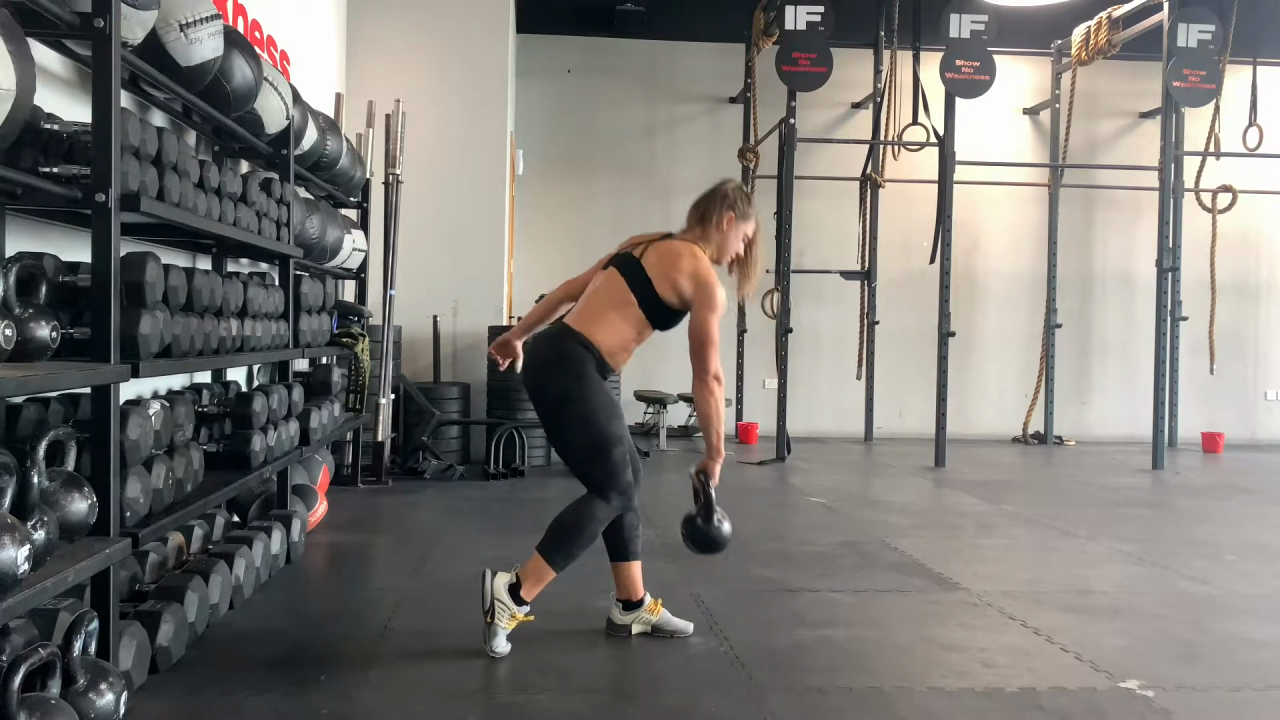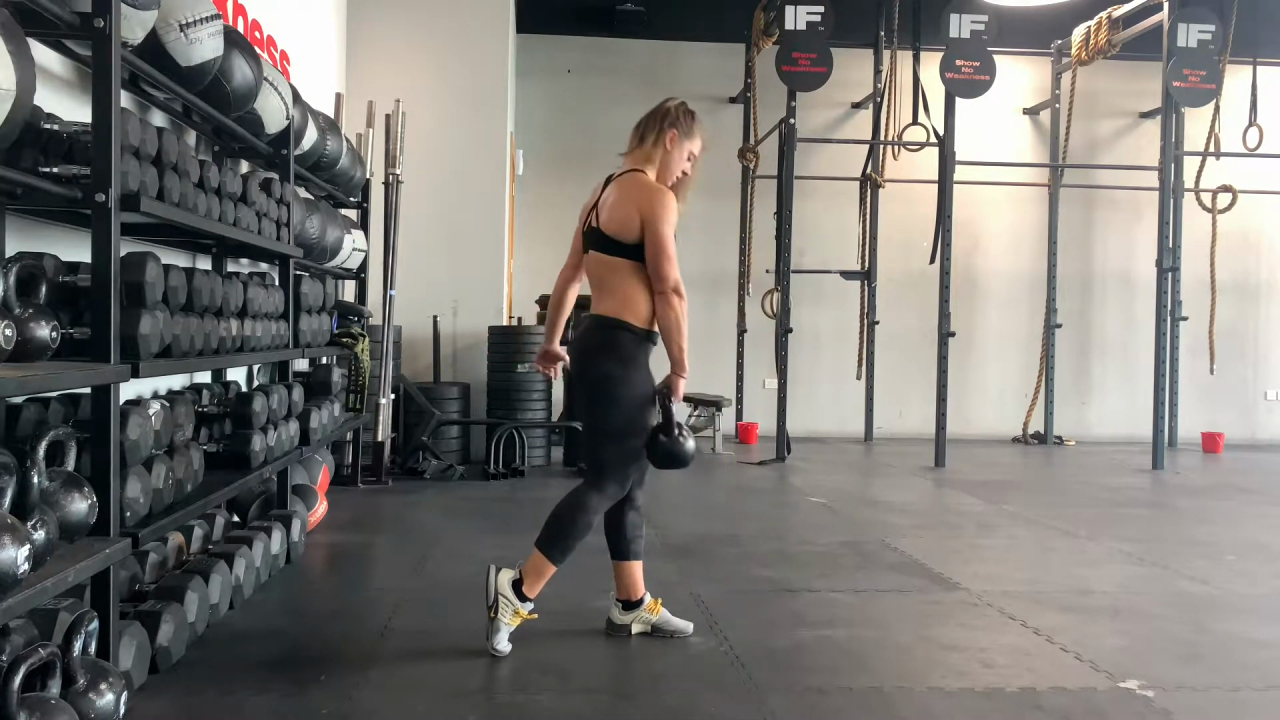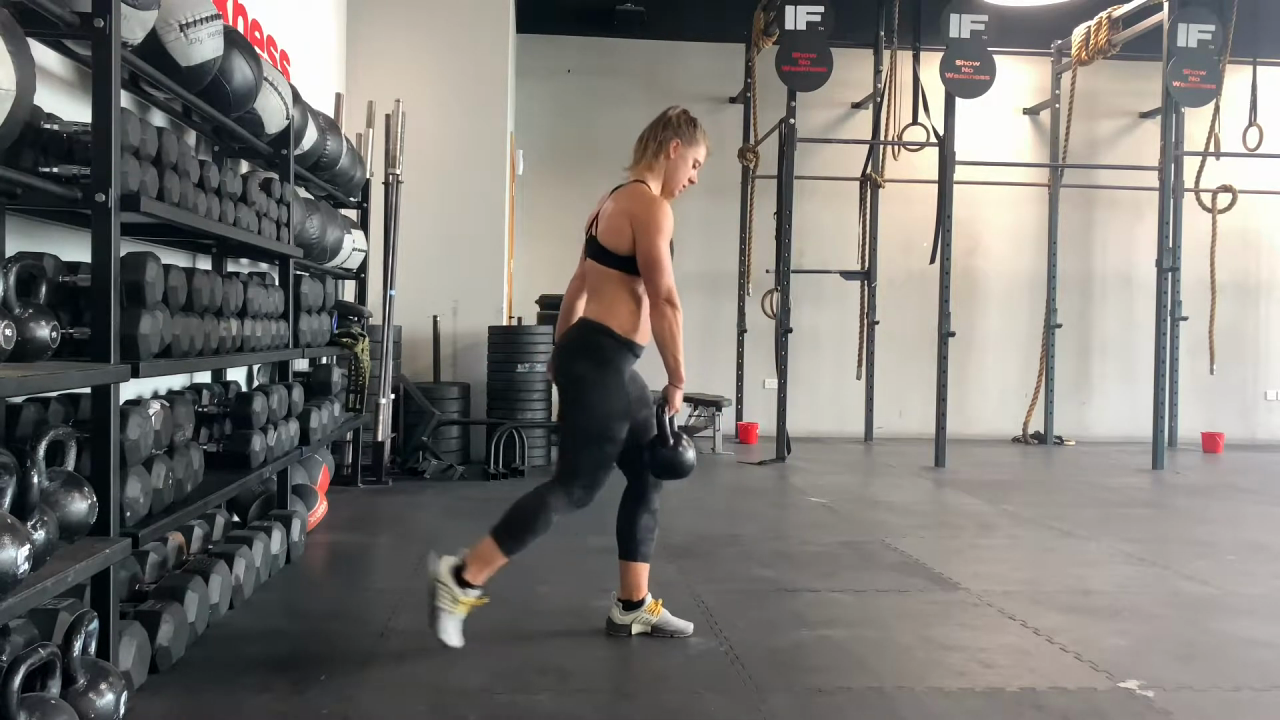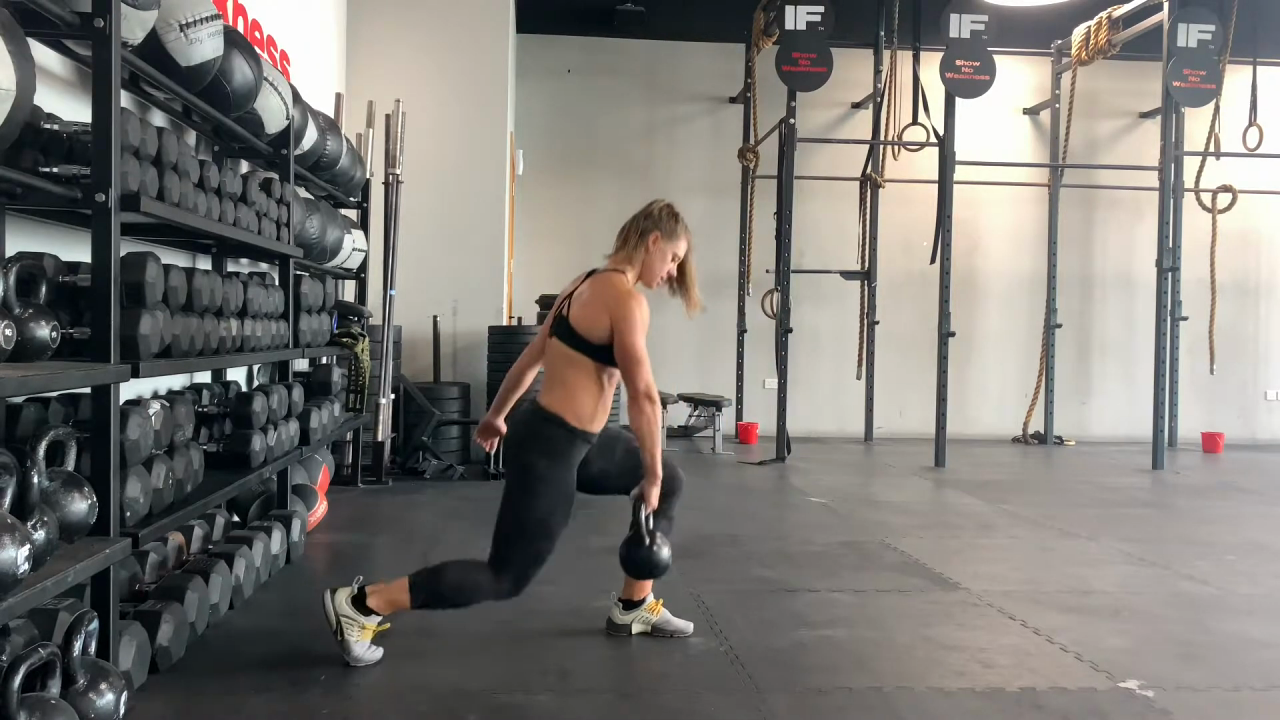
dt=0.4s
person 1, frame 1
left shoulder: (648, 243)
right shoulder: (702, 278)
left elbow: (574, 287)
right elbow: (708, 378)
left wrist: (518, 334)
right wrist: (715, 456)
left hip: (552, 354)
right hip: (571, 370)
left knee: (624, 479)
right knee: (610, 491)
left ankle: (631, 607)
right ankle: (511, 595)
person 1, frame 2
left shoulder: (605, 191)
right shoulder: (654, 197)
left elbow: (570, 276)
right elbow: (669, 291)
left wrist: (553, 340)
right wrist: (680, 370)
left hip: (600, 345)
right hip: (620, 352)
left knee: (628, 479)
right knee: (608, 482)
left ankle: (631, 605)
right ankle: (515, 592)
person 1, frame 3
left shoulder: (617, 199)
right shoulder: (651, 206)
left elbow: (579, 286)
right elbow: (664, 301)
left wrist: (564, 349)
right wrist: (677, 380)
left hip: (599, 357)
right hip: (600, 360)
left knee: (648, 477)
right knee: (575, 485)
left ankle: (633, 606)
right ankle: (461, 579)
person 1, frame 4
left shoulder: (586, 283)
right shoulder: (626, 300)
left elbow: (532, 356)
right elbow: (643, 396)
left wrist: (498, 415)
right wrist: (651, 476)
left hip: (571, 438)
right hip: (550, 450)
left knee: (671, 484)
right knee: (506, 576)
left ankle: (633, 607)
right ankle: (360, 605)
